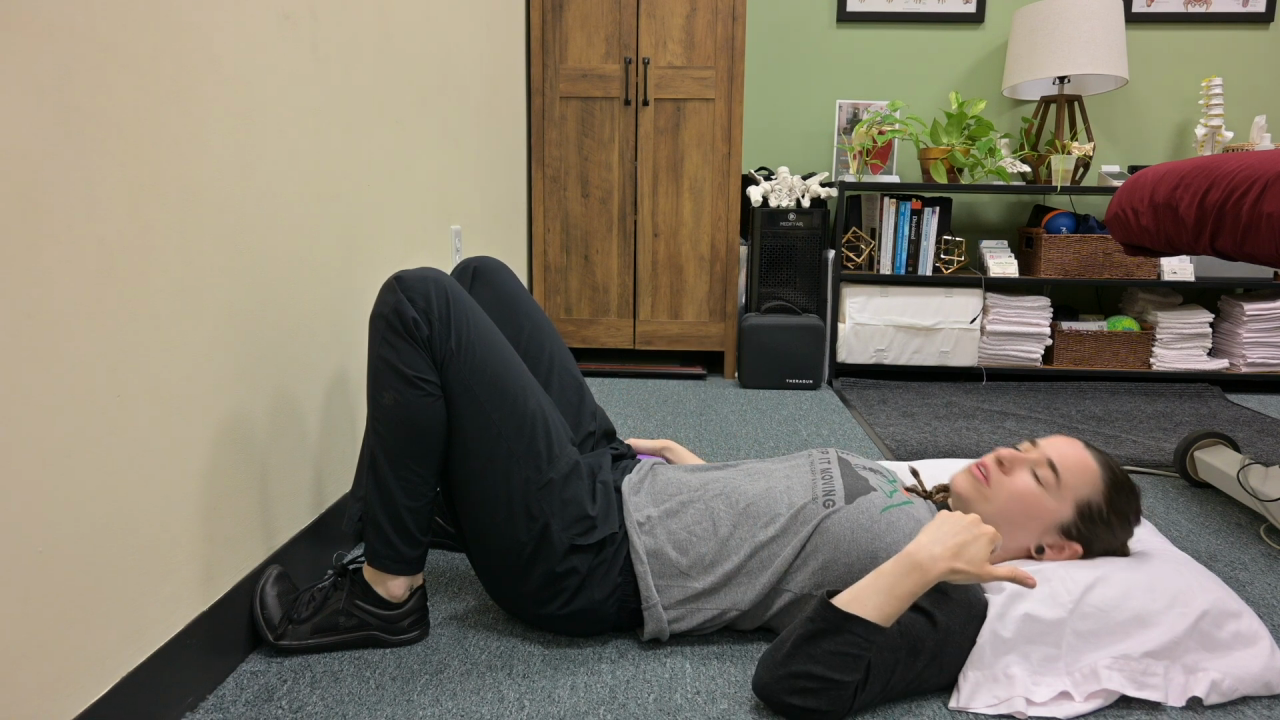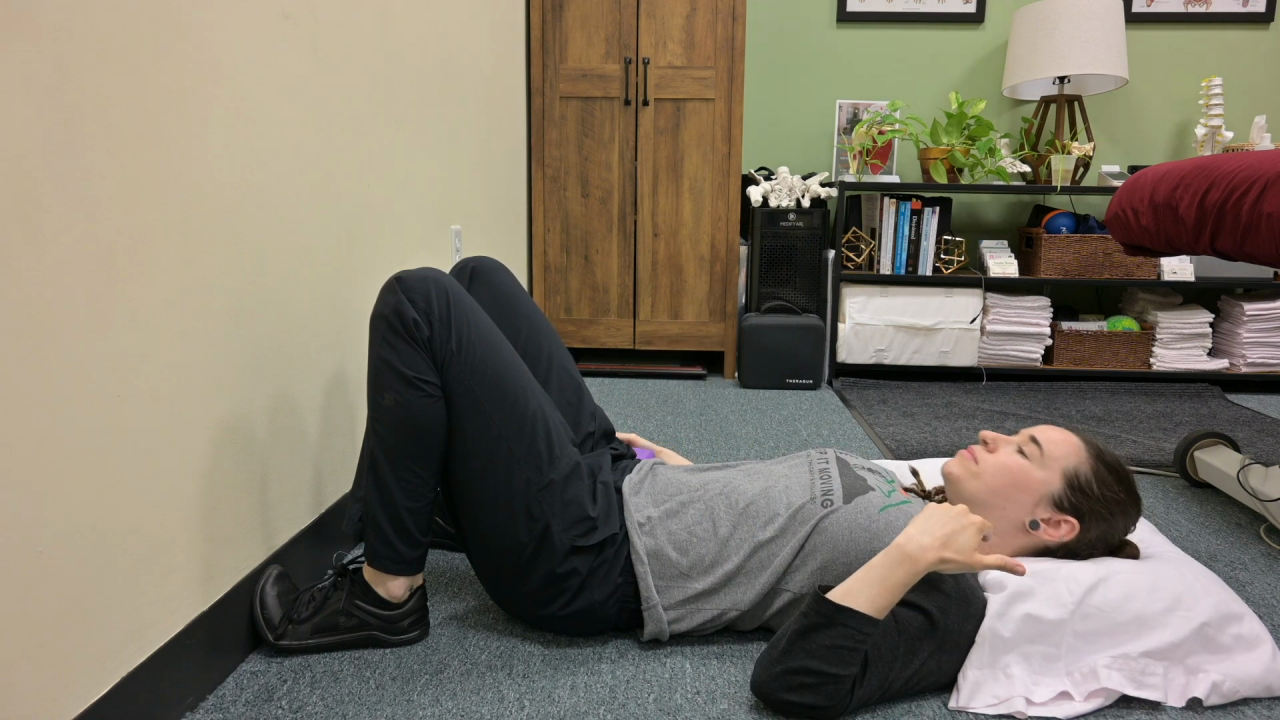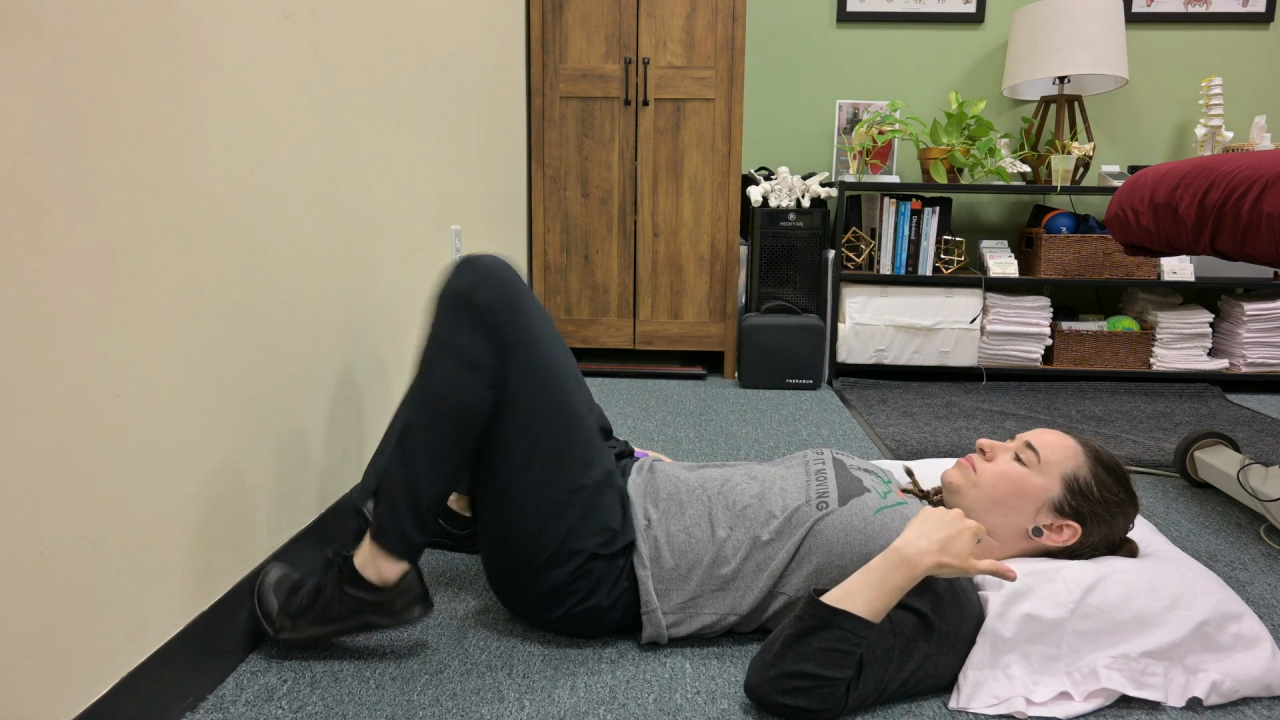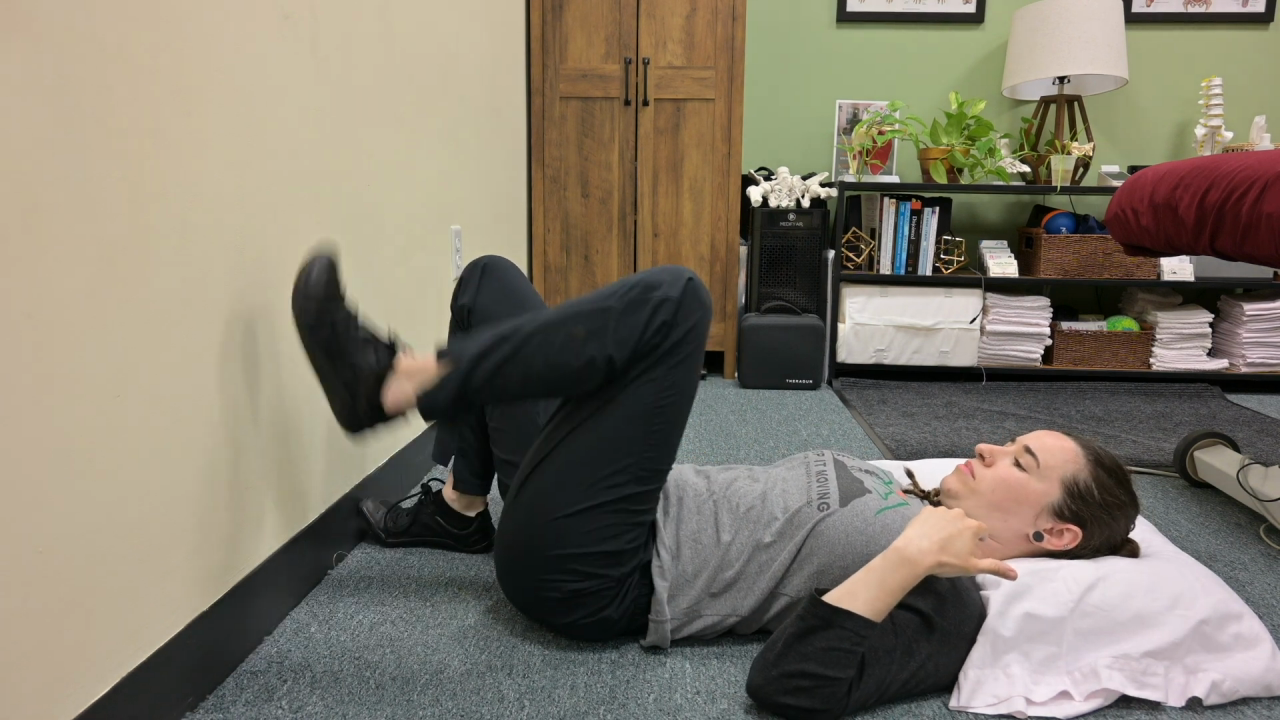
dt=0.4s
person 1, frame 1
left shoulder: (946, 604)
right shoulder: (908, 492)
left wrist: (925, 562)
right wrist: (677, 458)
left hip: (584, 557)
right hip: (621, 483)
left knee: (419, 302)
right knee: (478, 277)
left ankle: (384, 592)
right ankle: (447, 497)
person 1, frame 2
left shoulder: (945, 598)
right shoulder: (905, 492)
left wrist: (913, 553)
left hip: (583, 559)
right hip: (617, 486)
left knee: (418, 304)
right knee: (476, 278)
left ankle: (382, 596)
right ankle: (447, 501)
person 1, frame 3
left shoulder: (942, 602)
right shoulder: (905, 494)
left wrist: (909, 559)
right wrist: (650, 463)
left hip: (586, 567)
right hip: (627, 490)
left knee: (481, 296)
right knee: (487, 278)
left ankle: (379, 575)
right ankle: (461, 503)
person 1, frame 4
left shoulder: (946, 603)
right shoulder: (903, 494)
left wrist: (910, 557)
left hip: (586, 573)
right hip: (652, 512)
left knee: (671, 301)
right knee: (489, 282)
left ankle: (395, 383)
right ankle: (461, 508)
